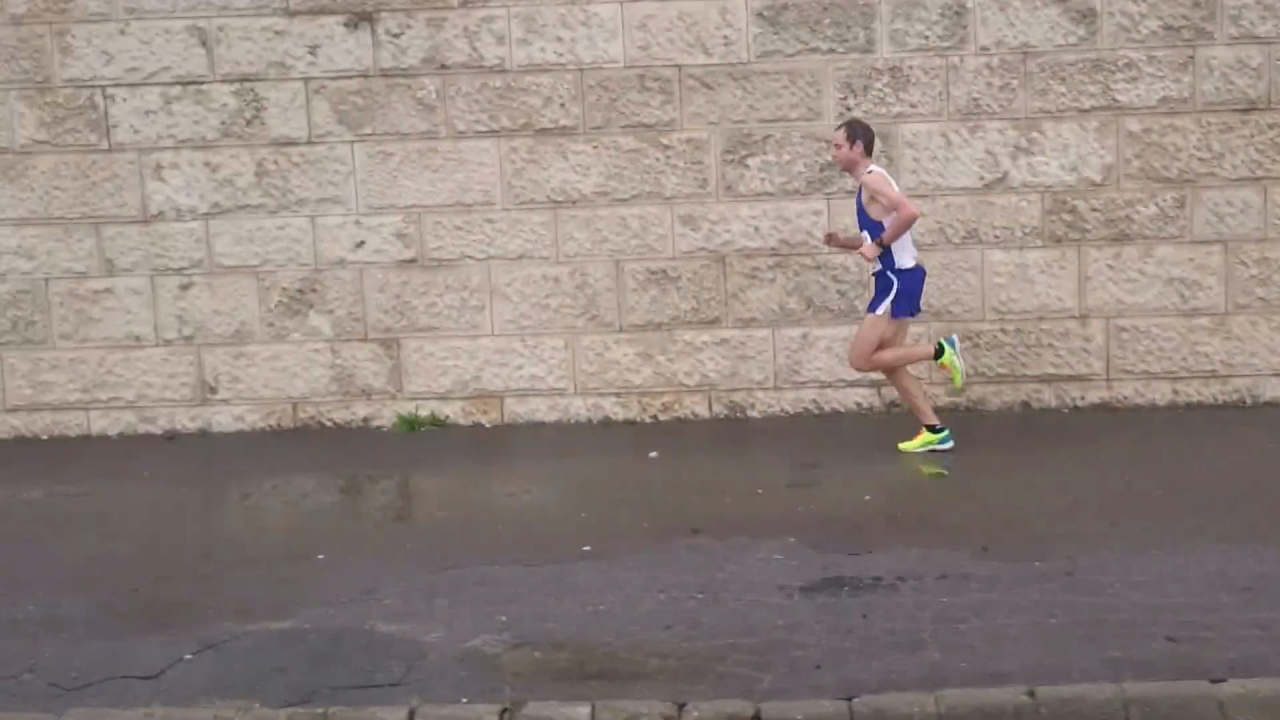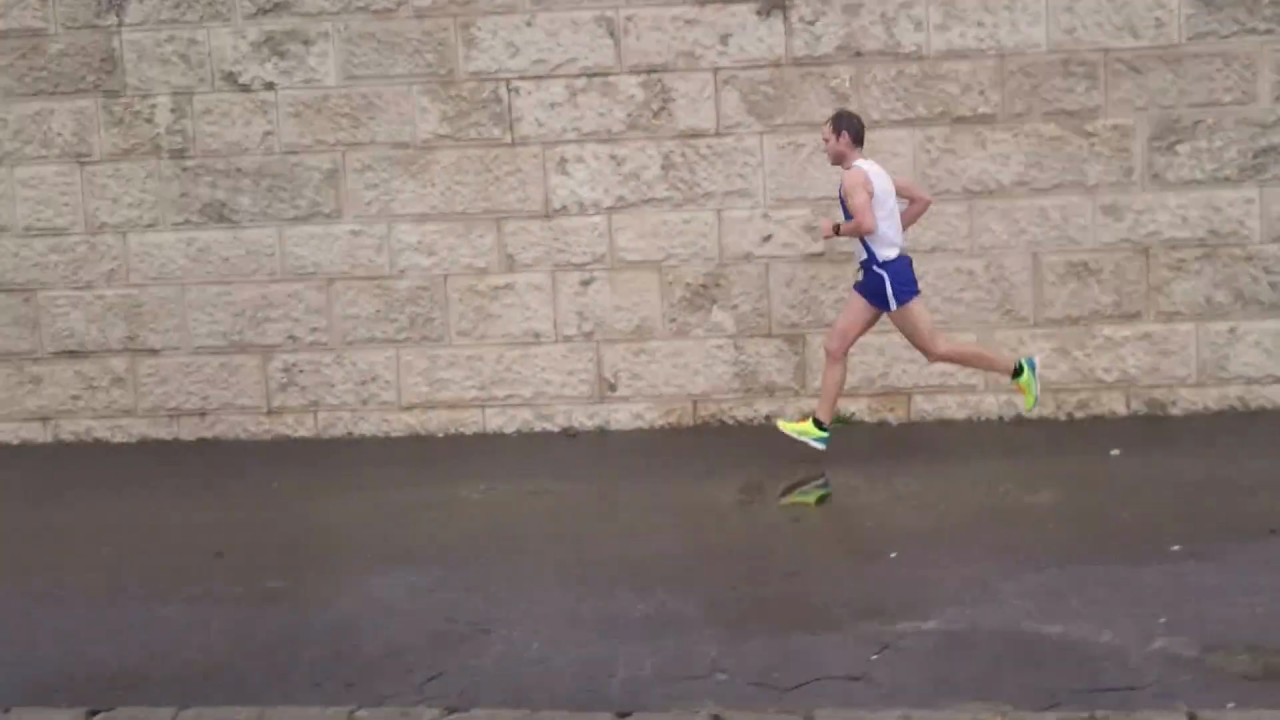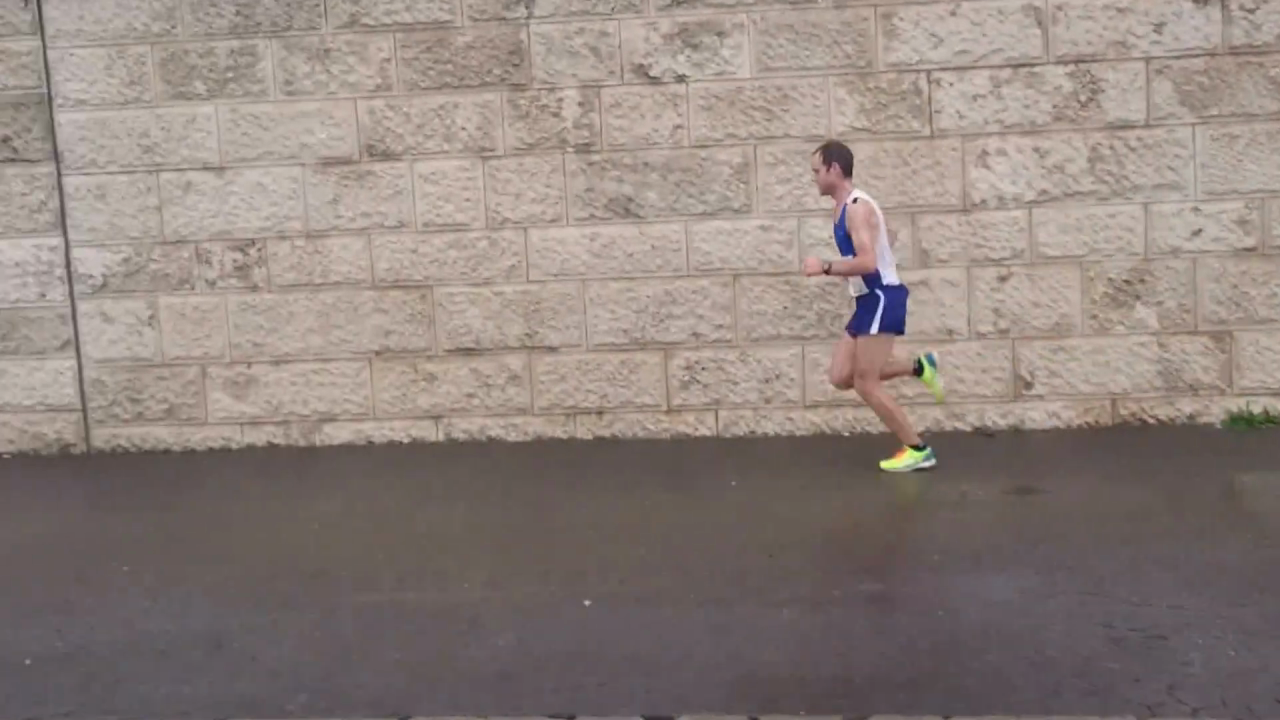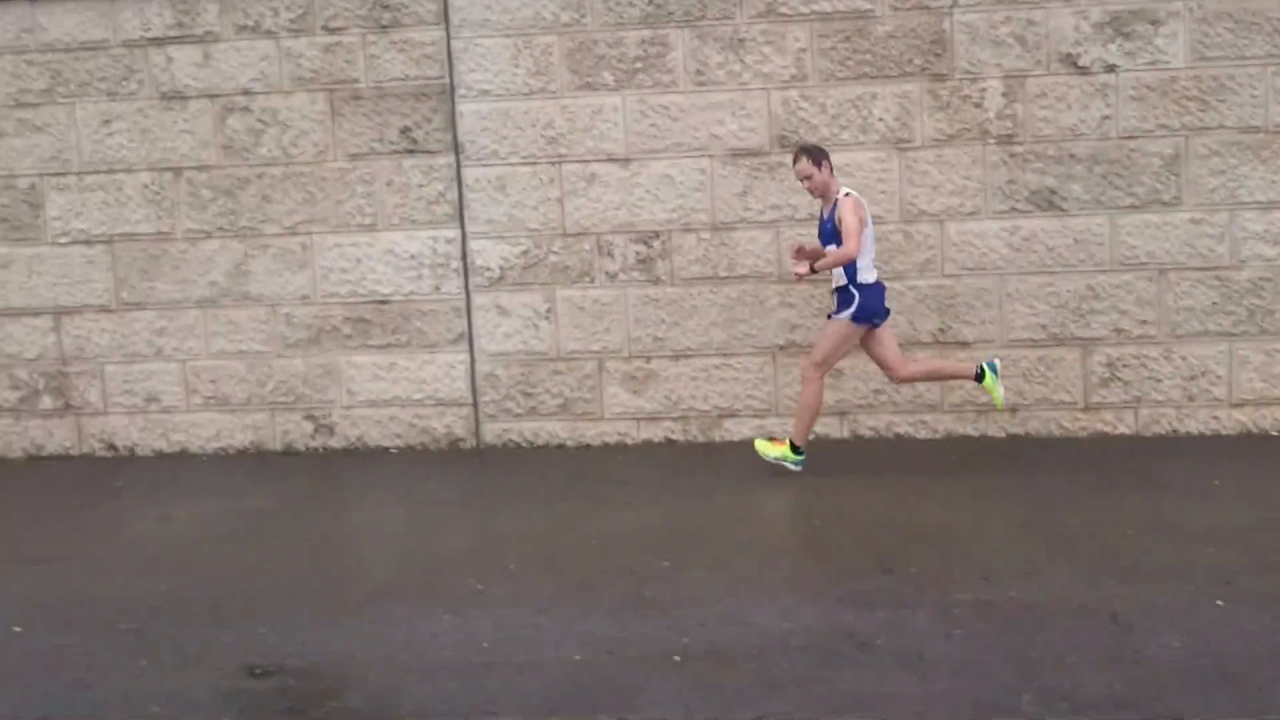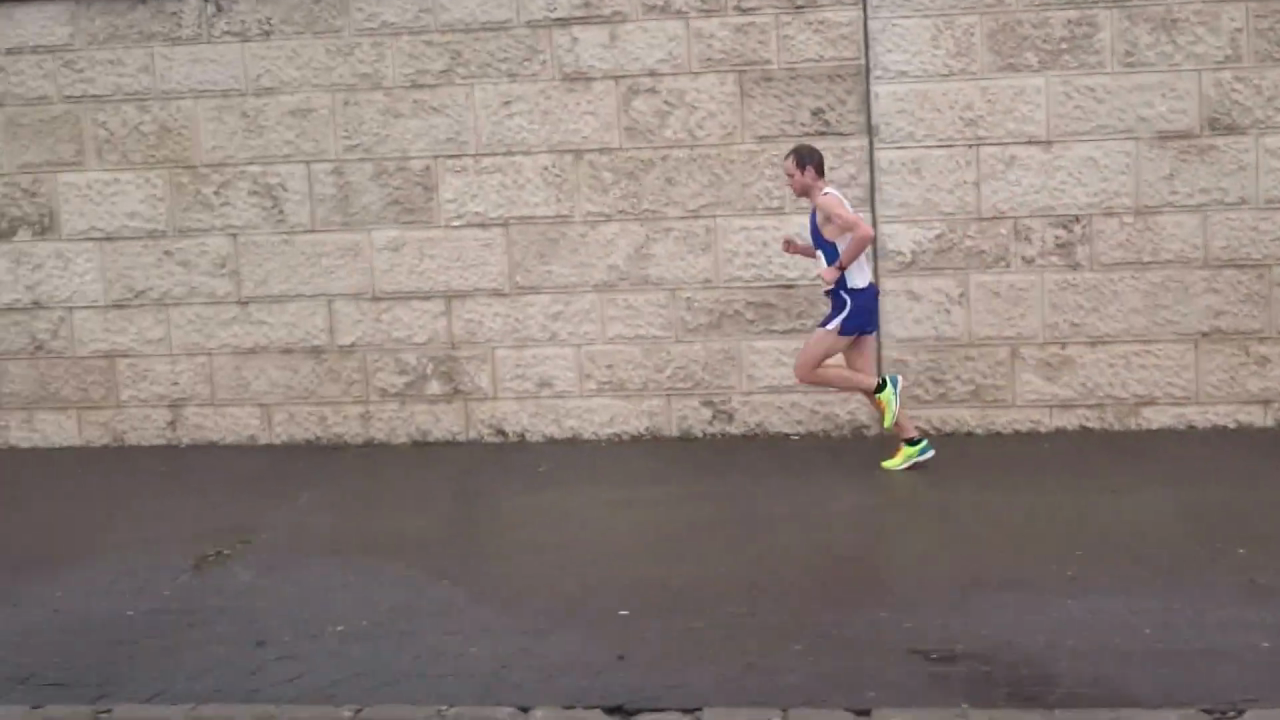
dt=0.5s
person 1, frame 1
left shoulder: (873, 180)
right shoulder: (870, 184)
left elbow: (911, 212)
left wrist: (878, 244)
right wrist: (836, 241)
left hip: (898, 282)
right hip: (891, 280)
left knee: (861, 360)
right knee: (891, 367)
left ankle: (940, 349)
right ankle: (936, 431)
person 1, frame 2
left shoulder: (852, 175)
right shoulder: (873, 172)
left elbow: (864, 223)
right elbow: (924, 199)
left wrist: (836, 229)
left hip: (888, 274)
right hip: (879, 271)
left knee: (934, 349)
right knee: (834, 345)
left ankle: (1018, 370)
right ankle: (819, 427)
person 1, frame 3
left shoulder: (858, 207)
right shoulder: (848, 206)
left elbow: (868, 263)
right elbow: (875, 250)
left wrist: (825, 268)
right wrist: (833, 267)
left hip: (882, 301)
right hip: (871, 302)
left knee: (865, 384)
right knee: (840, 378)
left ankle: (917, 449)
right ankle: (919, 367)
person 1, frame 4
left shoulder: (847, 201)
right shoulder: (829, 206)
left elbow: (852, 250)
left wrist: (809, 268)
right wrist: (807, 252)
left hip: (860, 298)
right hip: (852, 296)
left knee: (812, 368)
right knee: (900, 370)
left ankle: (794, 449)
right ankle: (980, 373)
person 1, frame 5
left shoulder: (827, 201)
right shoulder: (827, 203)
left elbow: (866, 232)
left wrist: (838, 268)
right wrist: (801, 249)
left hip: (852, 301)
right hip: (851, 298)
left knee: (804, 371)
right knee: (864, 379)
left ankle: (881, 386)
right ankle: (913, 443)
